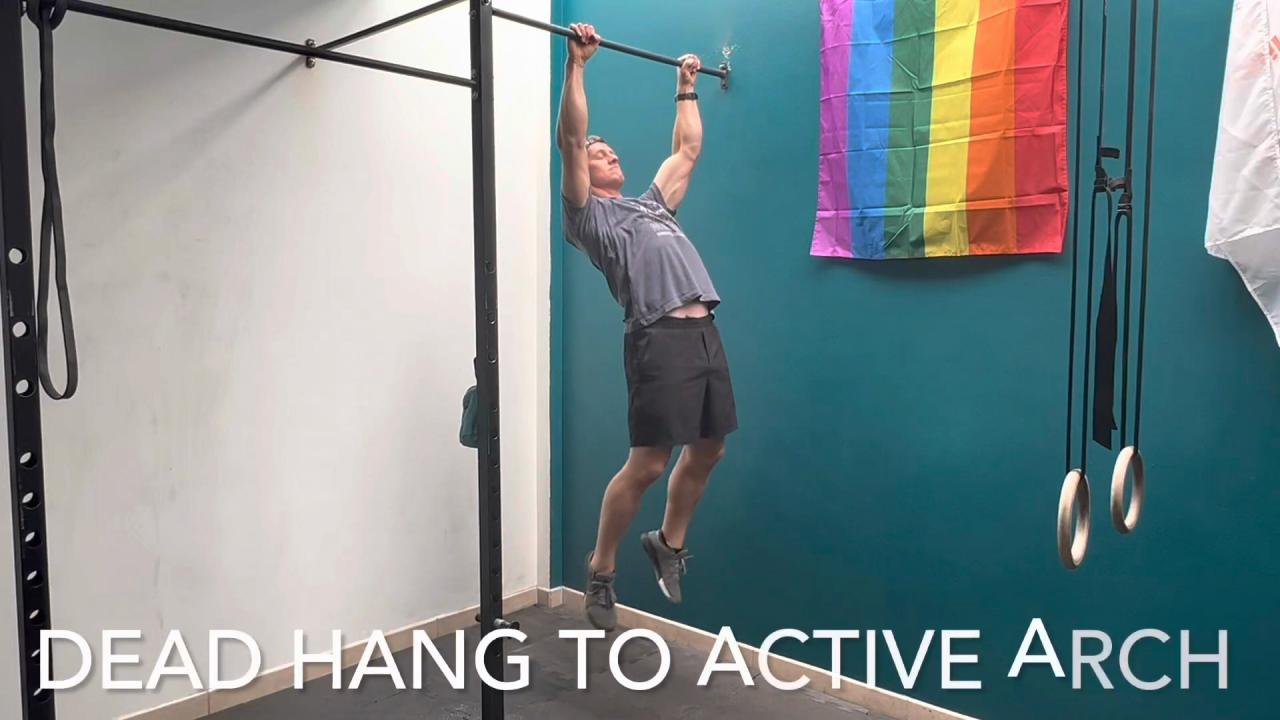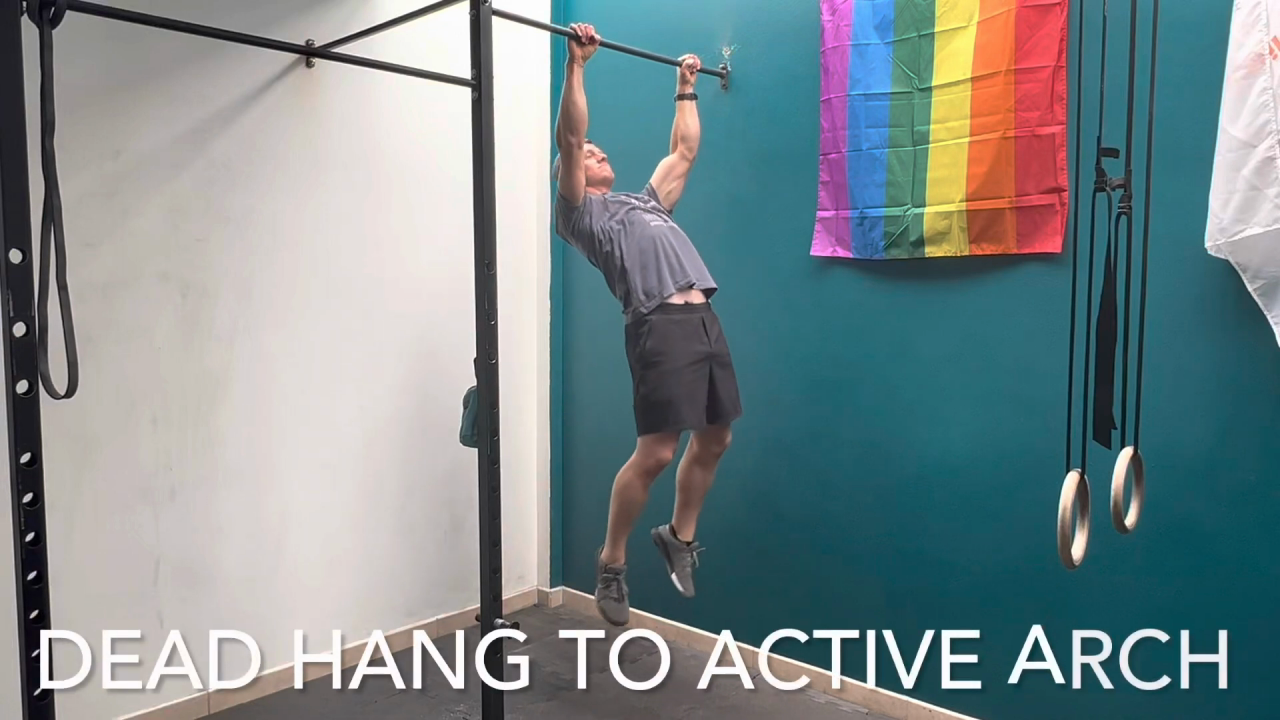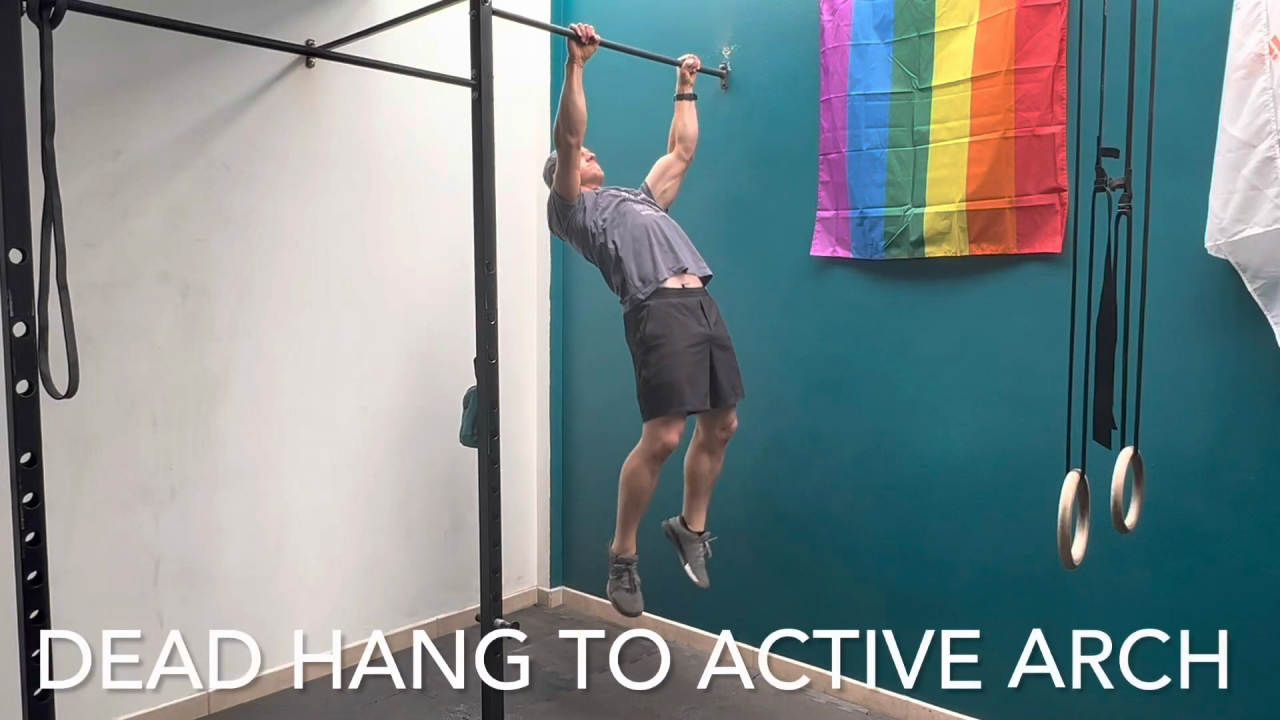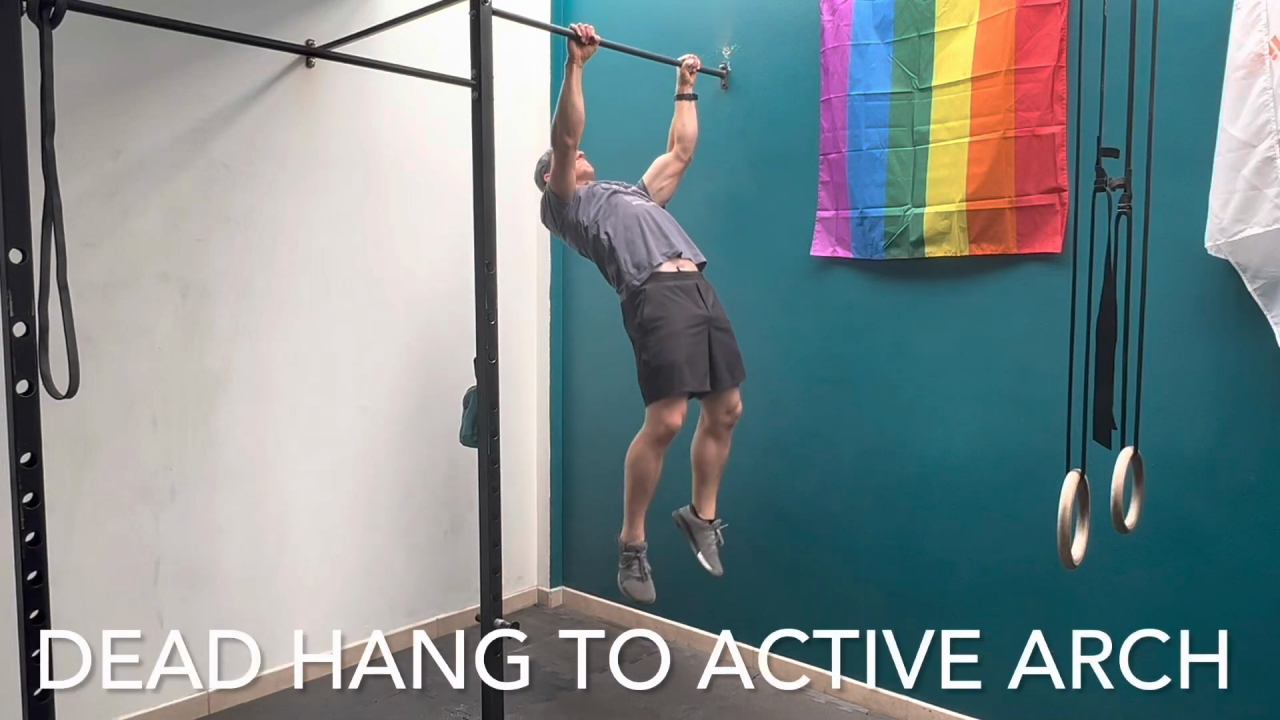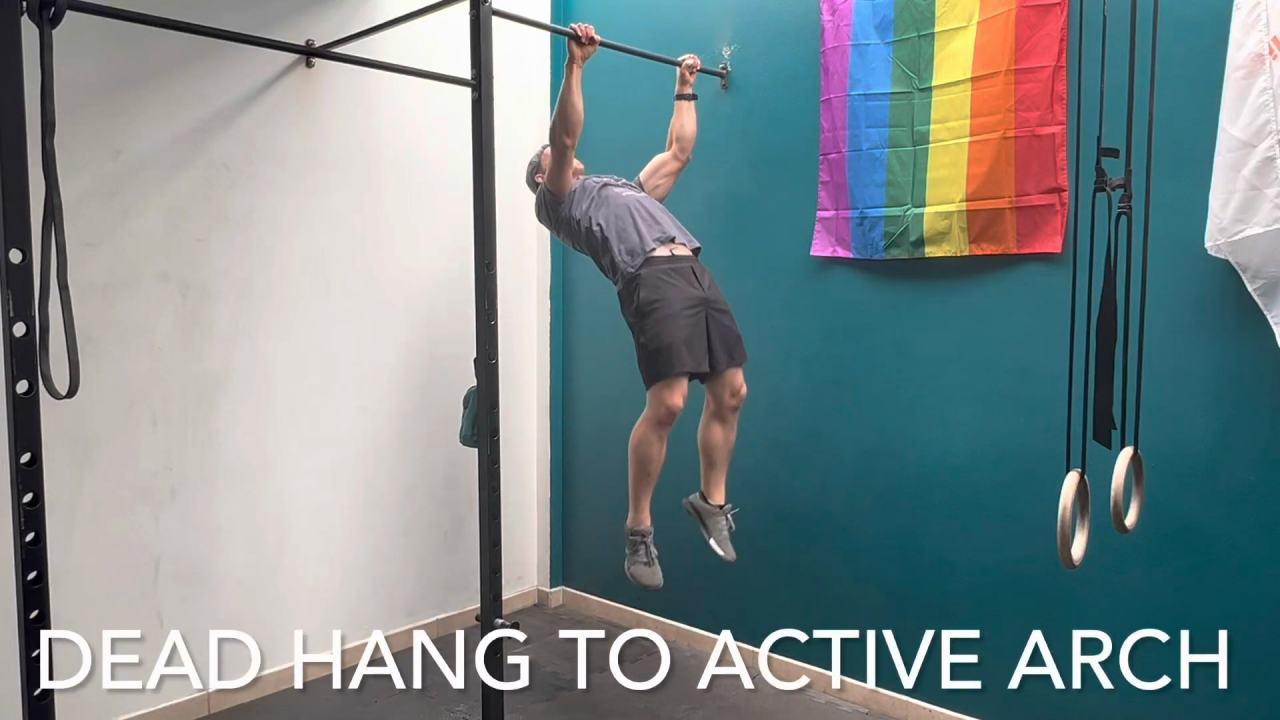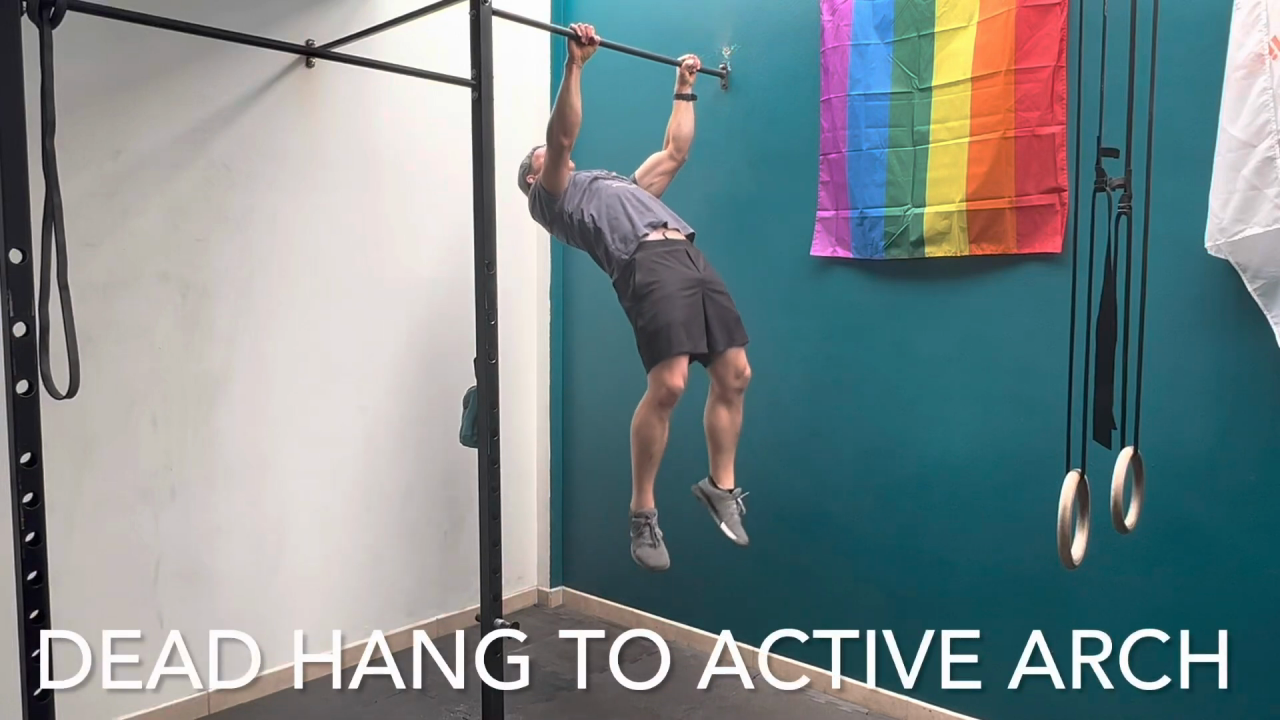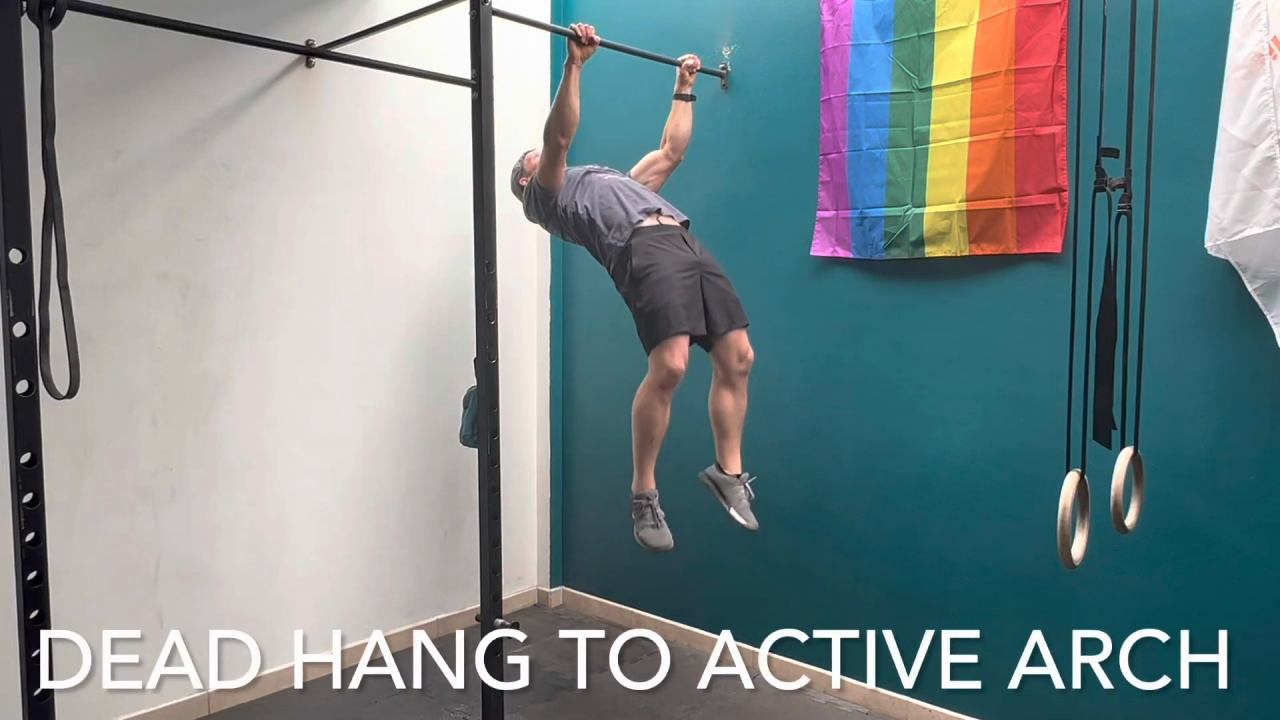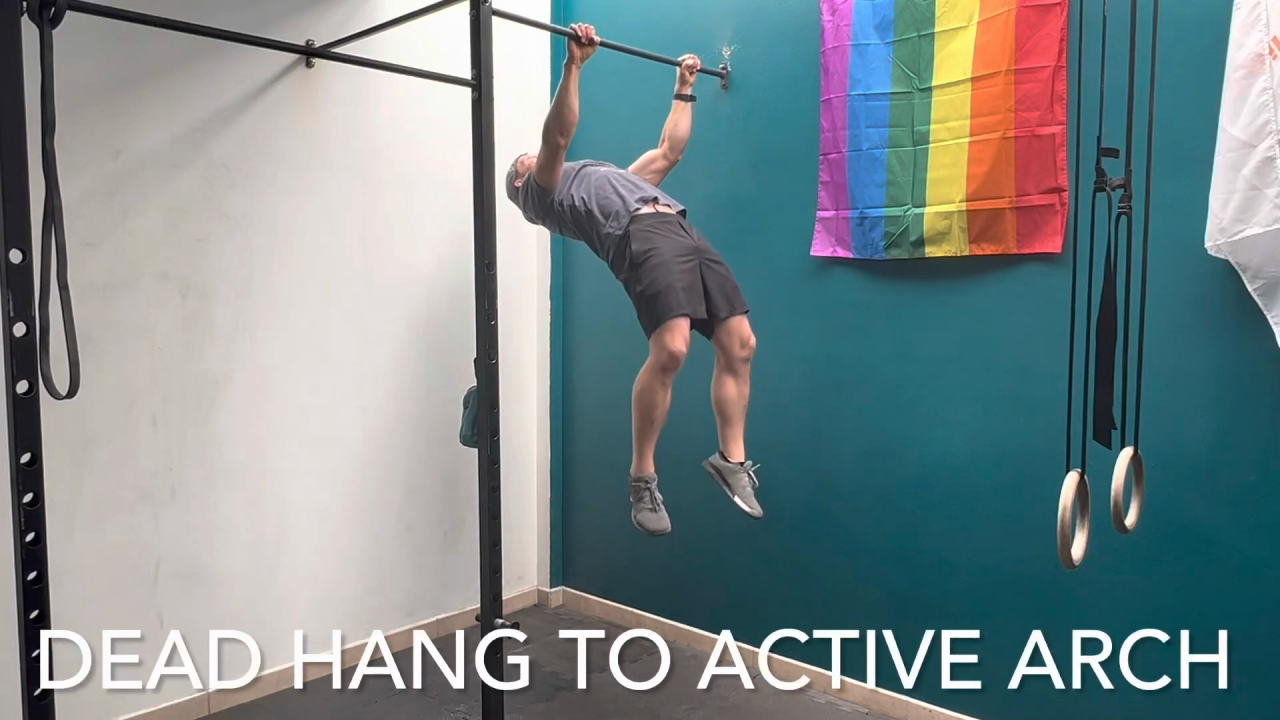
dt=0.1s
person 1, frame 1
left shoulder: (648, 204)
right shoulder: (583, 213)
left elbow: (687, 150)
right elbow: (569, 140)
left wrist: (686, 87)
right wrist: (576, 64)
left hip: (706, 333)
right hip: (660, 338)
left knee: (708, 452)
right knee: (648, 463)
left ankle: (669, 542)
right ankle: (599, 570)
person 1, frame 2
left shoulder: (643, 200)
right shoulder: (579, 212)
left elbow: (684, 150)
right elbow: (568, 139)
left wrist: (686, 88)
right wrist: (576, 63)
left hip: (705, 320)
right hip: (660, 326)
left knee: (714, 441)
right knee: (655, 452)
left ankle: (680, 537)
right ankle: (610, 564)
person 1, frame 3
left shoulder: (637, 198)
right shoulder: (569, 210)
left elbow: (681, 152)
right elbow: (568, 138)
left wrist: (684, 89)
right wrist: (575, 63)
left hip: (704, 305)
right hip: (659, 311)
left knee: (721, 427)
right knee: (663, 437)
left ankle: (691, 525)
right ankle: (622, 555)
person 1, frame 4
left shoulder: (632, 192)
right shoulder: (564, 206)
left elbow: (680, 151)
right elbow: (564, 138)
left wrist: (685, 88)
right wrist: (576, 64)
left hip: (699, 290)
right hip: (655, 296)
left knee: (725, 411)
right knee: (665, 422)
left ankle: (702, 516)
right ankle: (632, 544)
person 1, frame 5
left shoulder: (624, 188)
right shoulder: (557, 202)
left elbow: (677, 153)
right elbow: (564, 138)
left wrist: (684, 87)
right wrist: (575, 63)
left hip: (696, 273)
right hip: (653, 279)
left knee: (730, 393)
right knee: (667, 403)
left ankle: (712, 500)
right ankle: (638, 528)
person 1, frame 6
left shoulder: (619, 183)
right shoulder: (551, 199)
left elbow: (674, 151)
right elbow: (560, 137)
left wrist: (684, 87)
right wrist: (574, 63)
left hip: (691, 259)
right hip: (648, 264)
left knee: (734, 376)
right knee: (668, 385)
left ankle: (721, 486)
right ankle: (642, 511)
person 1, frame 7
left shoulder: (606, 180)
right shoulder: (546, 198)
left elbow: (670, 154)
right elbow: (560, 137)
left wrist: (684, 88)
right wrist: (574, 63)
left hip: (687, 245)
right hip: (644, 250)
left knee: (738, 358)
right knee: (669, 366)
left ankle: (729, 472)
right ankle: (644, 494)
person 1, frame 8
left shoulder: (602, 176)
right shoulder: (543, 196)
left elbow: (668, 152)
right elbow: (558, 136)
left wrist: (684, 88)
right wrist: (573, 63)
left hip: (685, 233)
right hip: (642, 237)
left knee: (739, 346)
right knee: (670, 350)
left ankle: (732, 460)
right ankle: (642, 477)
